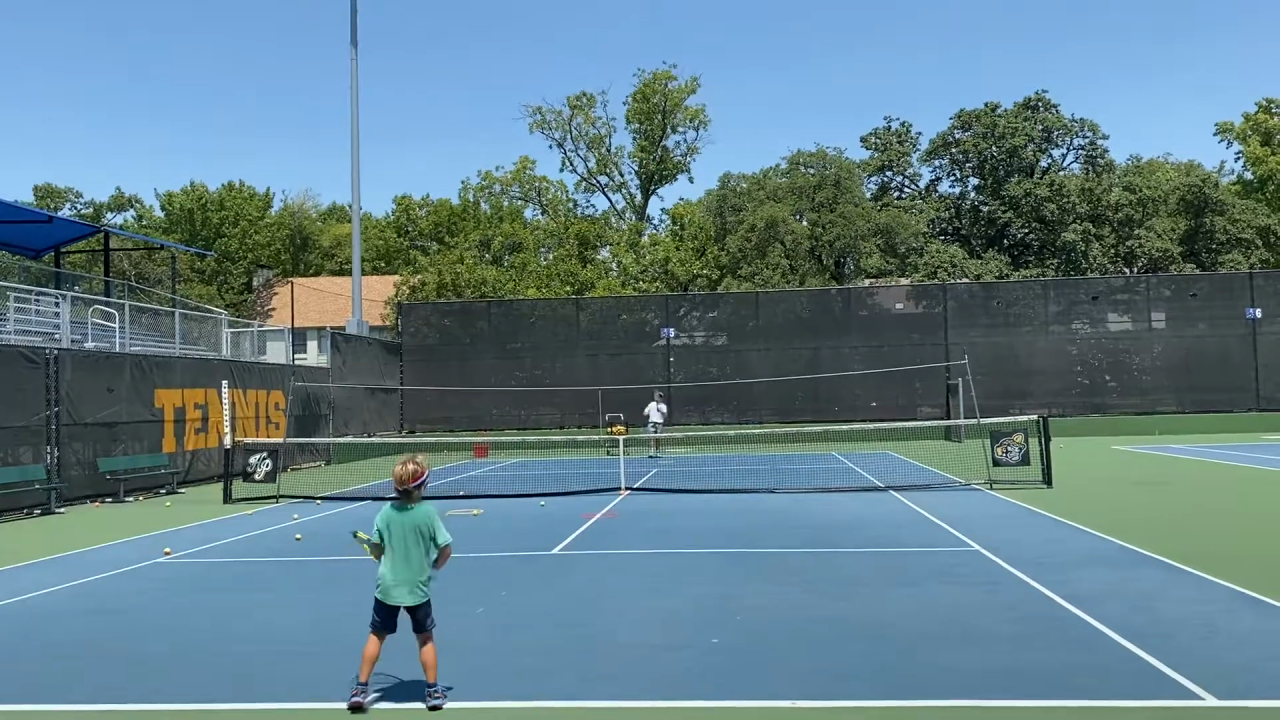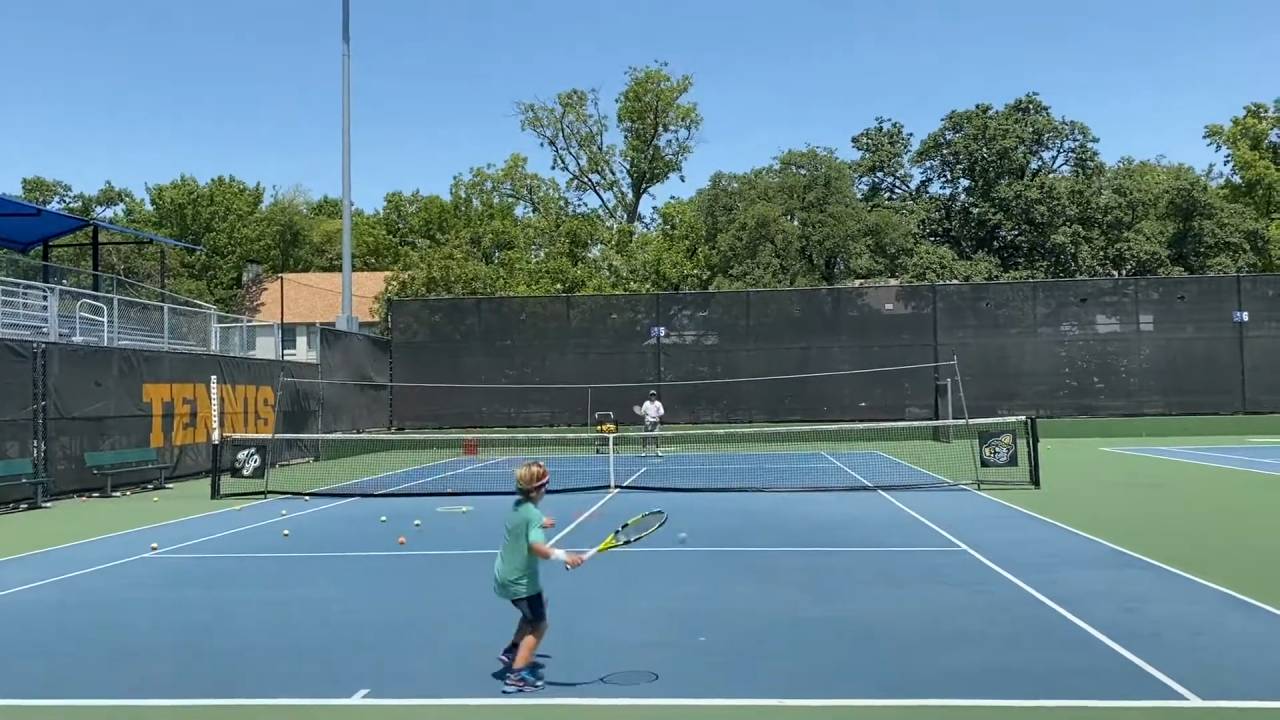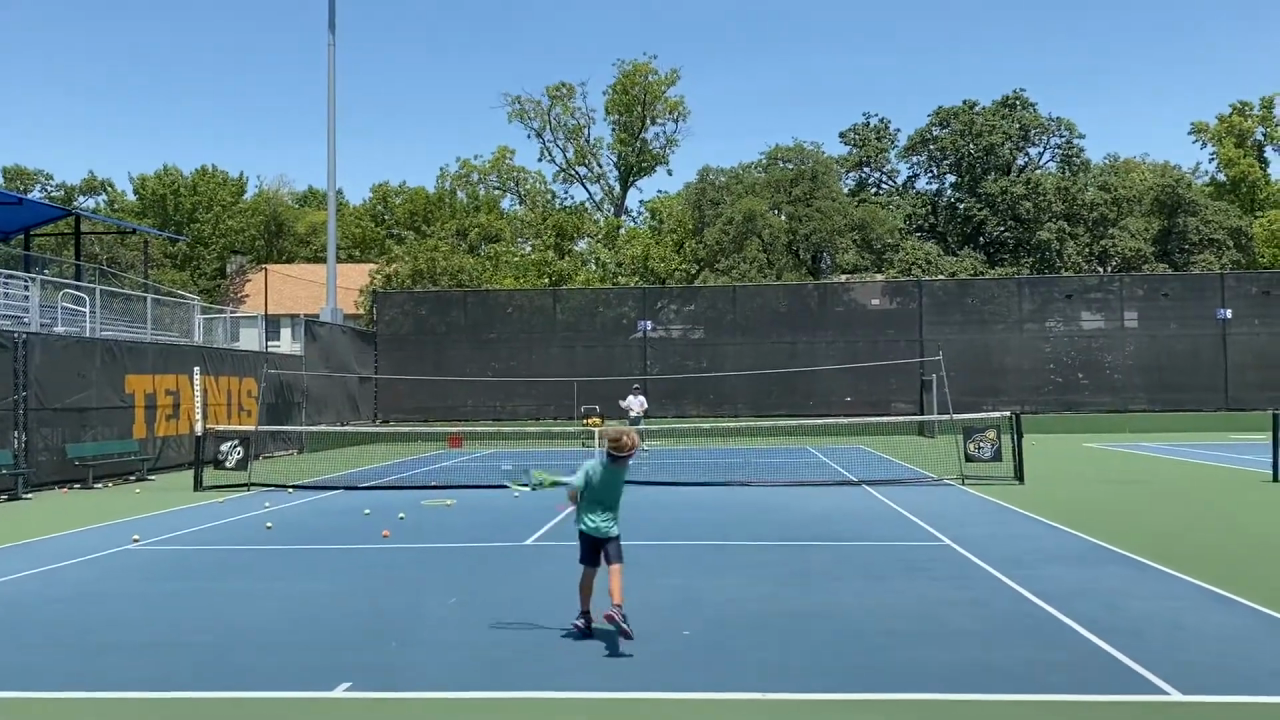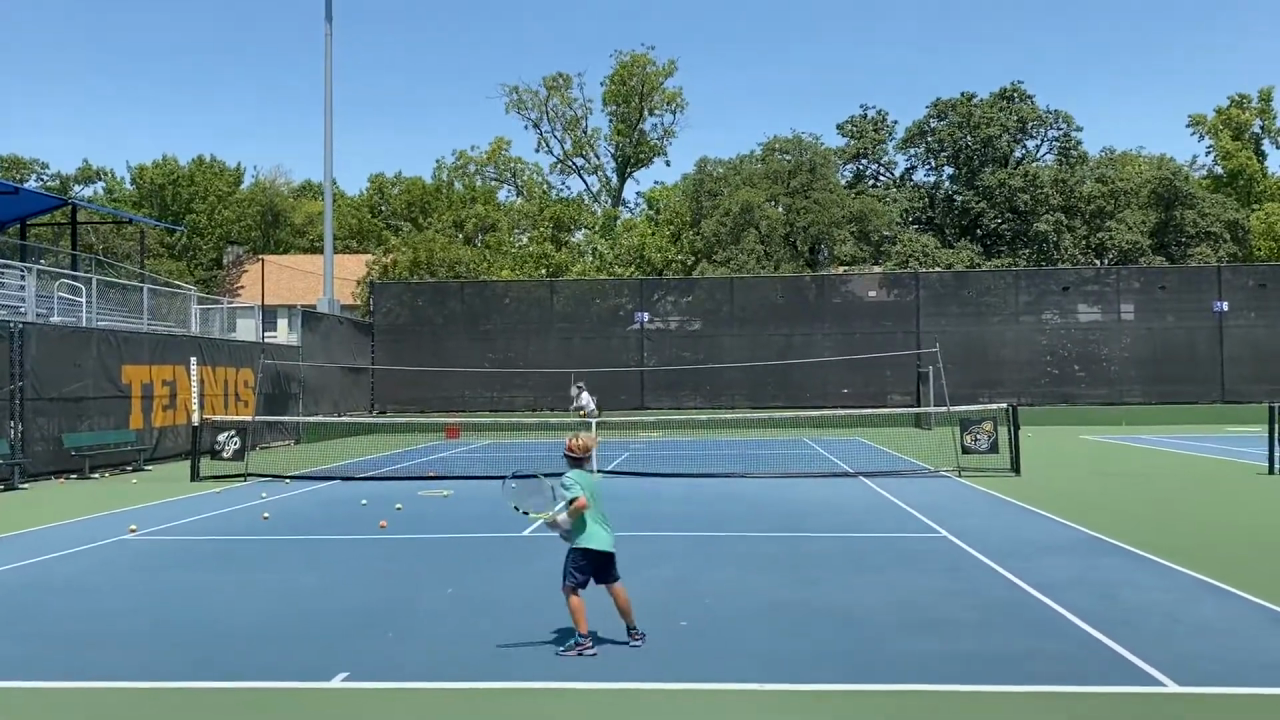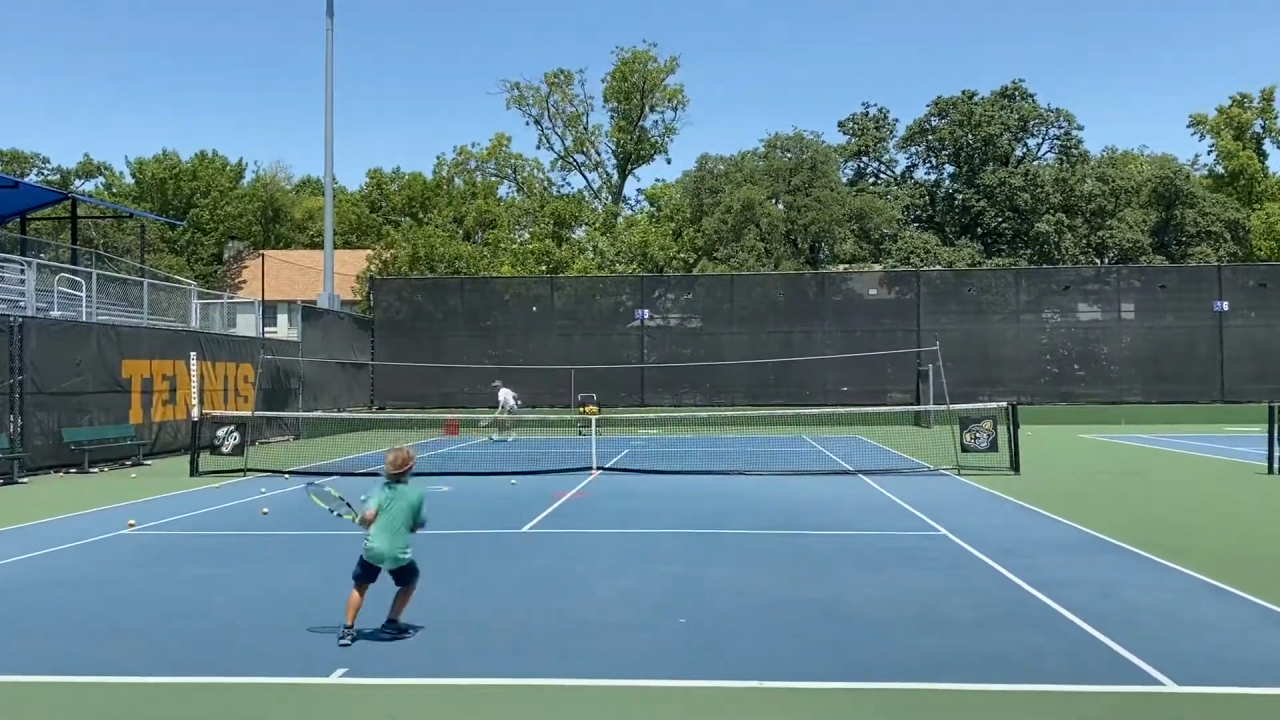
dt=1s
person 1, frame 1
left shoulder: (386, 512)
right shoulder: (429, 514)
left elbow: (375, 550)
right elbow: (445, 551)
right wrist: (432, 569)
left hip: (387, 587)
right hip: (417, 587)
left knee: (377, 636)
right knee: (425, 637)
left ankle: (360, 689)
right ankle: (433, 691)
person 1, frame 2
left shoulder: (517, 506)
right shoulder: (532, 514)
right elbow: (537, 547)
left wrist: (541, 522)
right wrist: (563, 556)
left hip: (504, 576)
right hip: (521, 581)
left knee: (532, 617)
right knee: (538, 626)
left ankle: (512, 651)
right ankle: (516, 677)
person 1, frame 3
left shoulder: (590, 466)
right shoulder: (623, 469)
left elbow: (573, 494)
left wrist: (581, 507)
left hip: (587, 526)
right hip: (609, 528)
left knee: (589, 570)
right knee: (615, 569)
left ankle: (584, 617)
right ankle: (617, 609)
person 1, frame 4
left shoulder: (569, 478)
right shoulder: (591, 478)
left elbow: (581, 503)
left wrist: (560, 520)
right wrist: (565, 526)
left hip: (585, 543)
right hip: (605, 540)
left knee: (570, 589)
right knee: (614, 586)
left ankle: (584, 640)
right ankle: (634, 632)
person 1, frame 5
left shoulder: (382, 488)
right shoulder: (418, 493)
left elbow: (369, 517)
right elbow: (418, 525)
left wrist: (363, 523)
left hip: (374, 550)
right hip: (400, 552)
left knee: (359, 587)
right knee: (410, 582)
left ankle: (347, 630)
right ankle: (392, 623)
